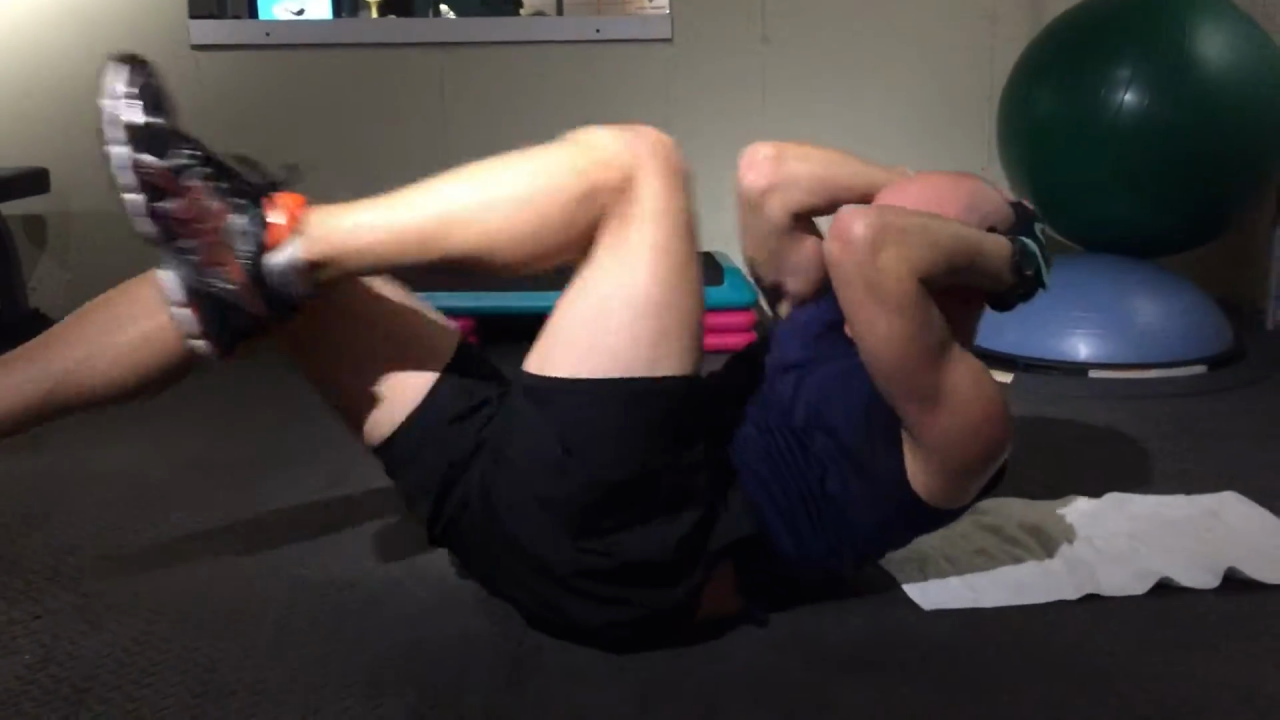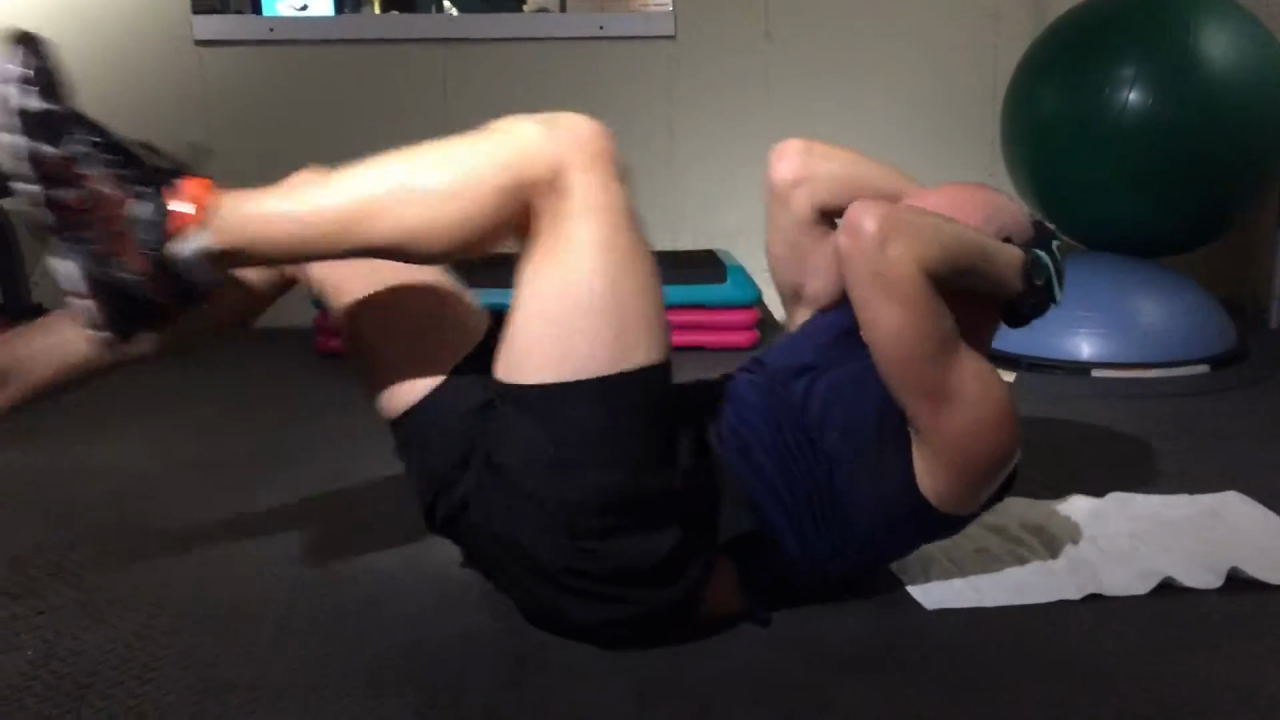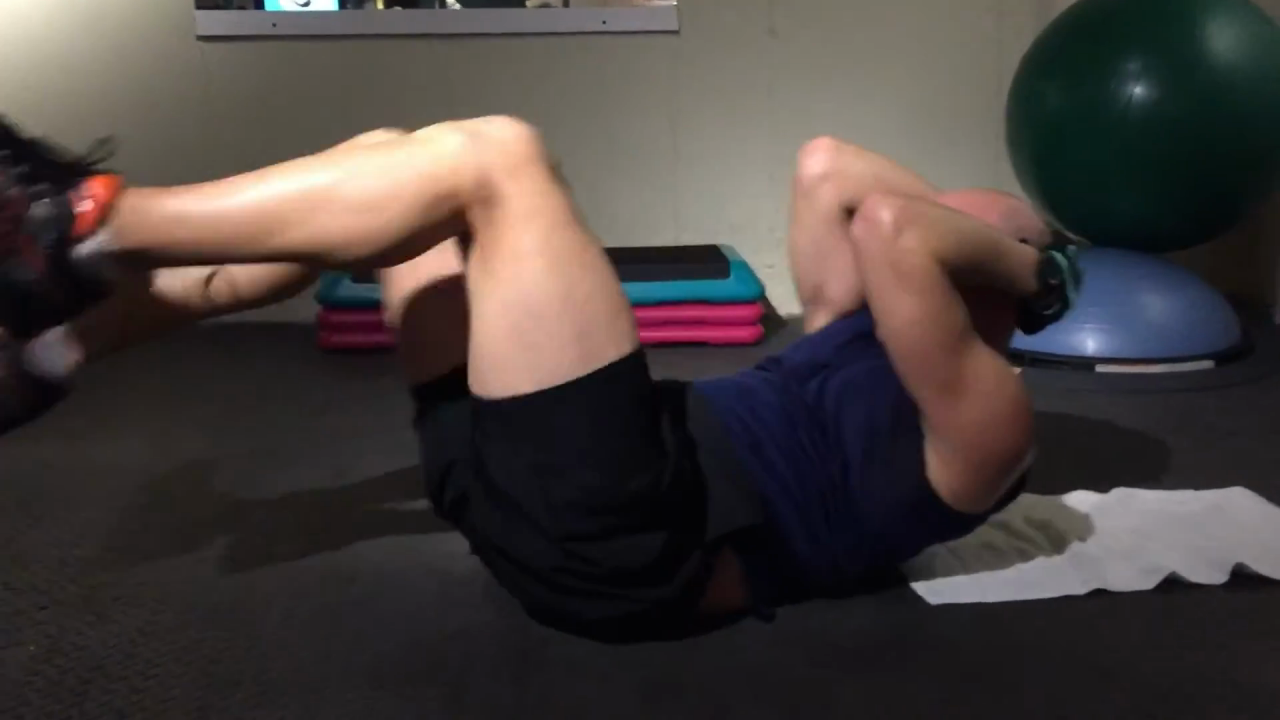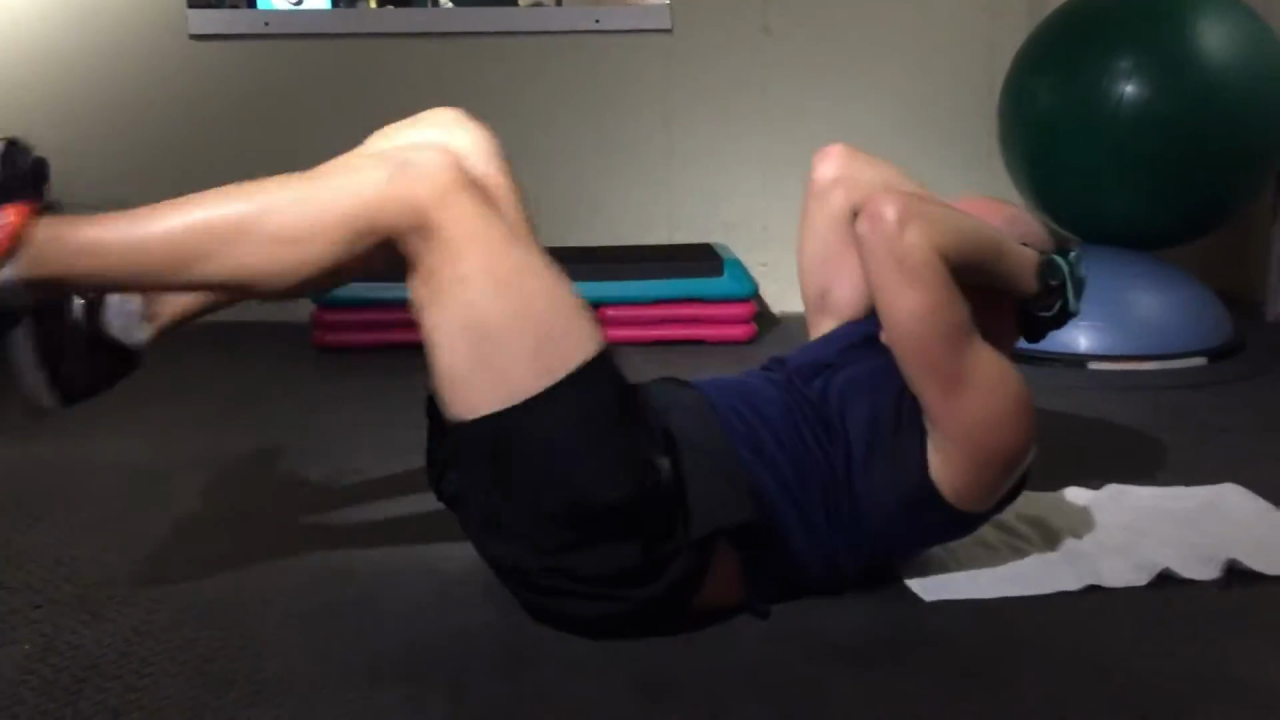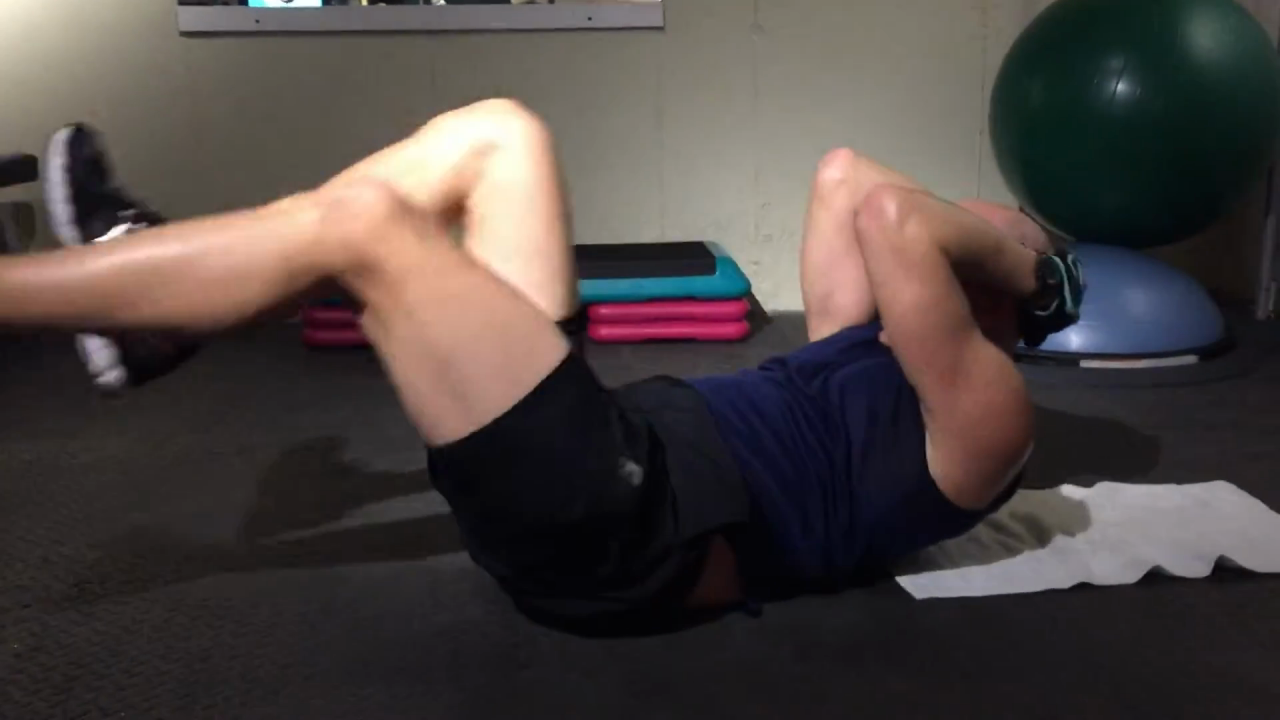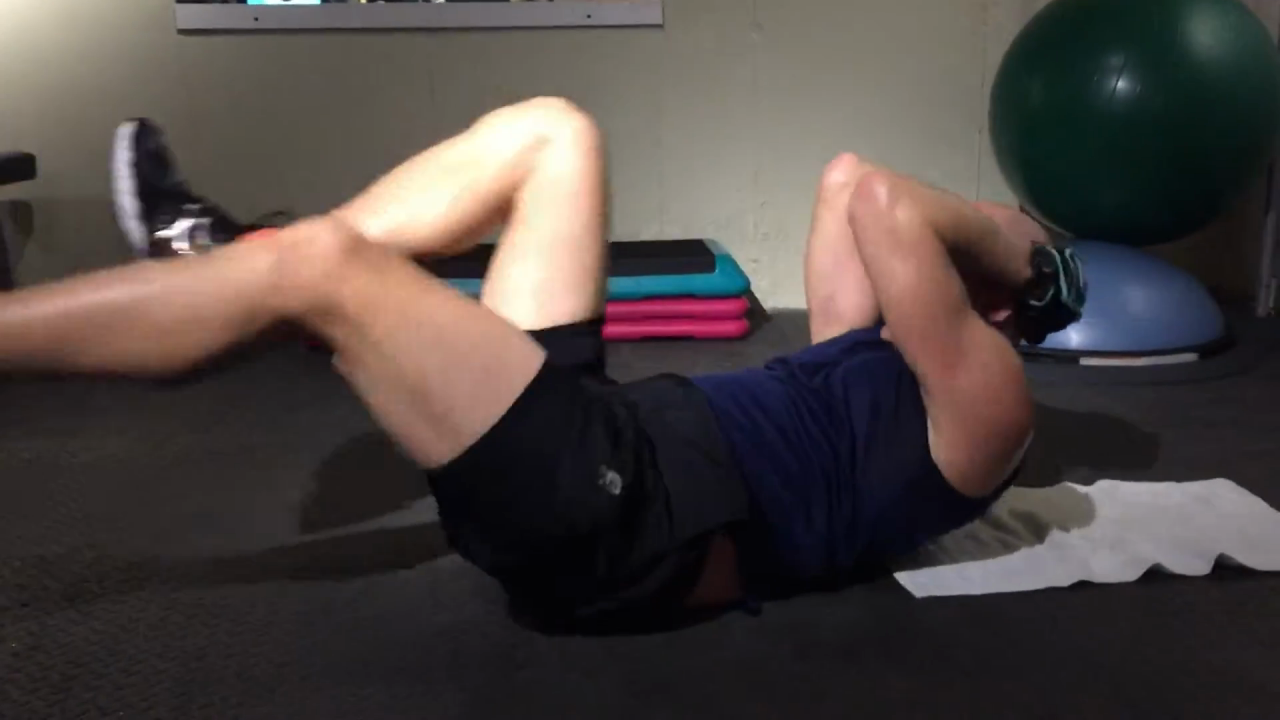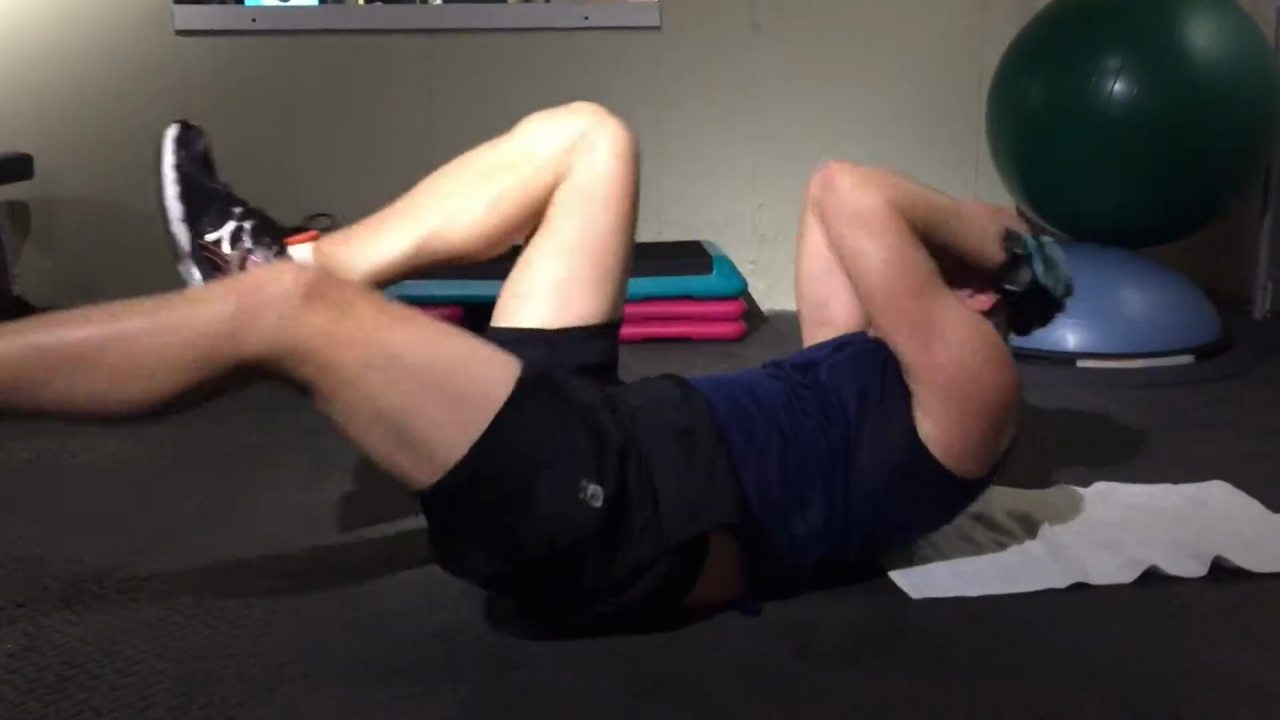
dt=0.1s
person 1, frame 1
left shoulder: (959, 418)
right shoulder: (837, 318)
left elbow: (867, 245)
right elbow: (767, 172)
left wrist: (990, 255)
right wrist: (911, 193)
left hip: (614, 539)
right hip: (532, 481)
left knee: (634, 162)
right knee: (281, 270)
left ankle: (282, 241)
person 1, frame 2
left shoulder: (970, 421)
right shoulder: (850, 322)
left elbow: (875, 235)
right elbow: (795, 169)
left wrist: (1003, 264)
right wrist: (932, 194)
left hip: (610, 541)
right hip: (533, 480)
left knee: (555, 154)
right knee: (311, 232)
left ankle: (182, 227)
person 1, frame 3
left shoulder: (984, 421)
right shoulder: (871, 338)
left elbow: (891, 228)
right elbow: (827, 167)
left wrist: (1016, 261)
right wrist: (977, 213)
left hip: (628, 538)
right hip: (560, 480)
left knee: (494, 159)
right knee: (396, 154)
left ankle: (96, 219)
person 1, frame 4
left shoulder: (985, 421)
right shoulder: (873, 341)
left elbow: (892, 222)
right elbow: (838, 173)
left wrist: (1018, 264)
right wrist: (988, 221)
left hip: (606, 533)
right hip: (572, 482)
left knee: (421, 187)
right knee: (443, 142)
right ankle: (127, 314)
person 1, frame 5
left shoulder: (984, 414)
right shoulder: (872, 344)
left elbow: (894, 215)
right elbow: (845, 176)
left wrist: (1017, 264)
right wrist: (1000, 232)
left hip: (621, 526)
right hip: (594, 462)
left knee: (365, 226)
right knee: (495, 134)
right ankle: (157, 281)
person 1, frame 6
left shoulder: (985, 404)
right shoulder: (875, 347)
left elbow: (884, 203)
right elbow: (846, 180)
left wrist: (1009, 251)
right wrist: (989, 221)
left hip: (613, 526)
right hip: (605, 452)
left knee: (321, 267)
right knee: (550, 132)
right ankle: (214, 264)
person 1, frame 7
left shoulder: (971, 379)
right shoulder: (875, 357)
left elbow: (847, 192)
right elbow: (848, 201)
left wrist: (990, 241)
right wrist: (971, 231)
left hip: (620, 519)
right hip: (595, 438)
left knee: (278, 315)
right knee: (584, 136)
right ankle: (303, 262)
